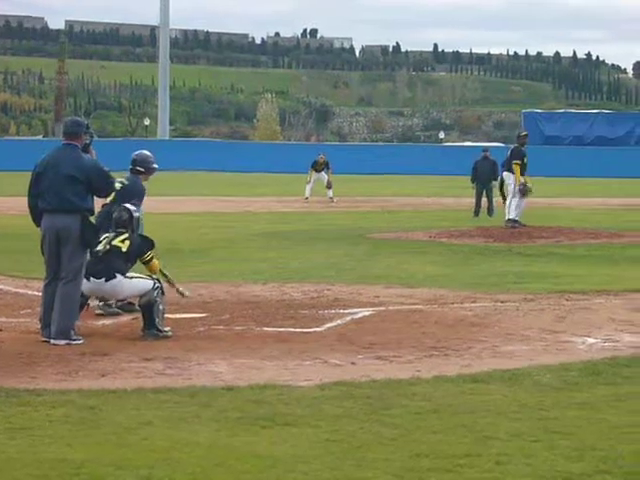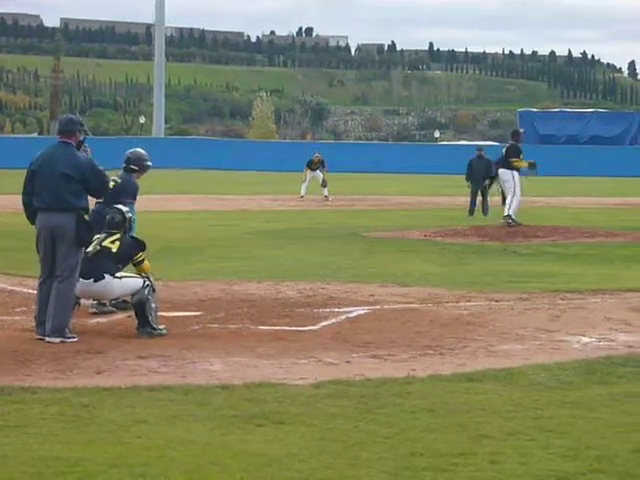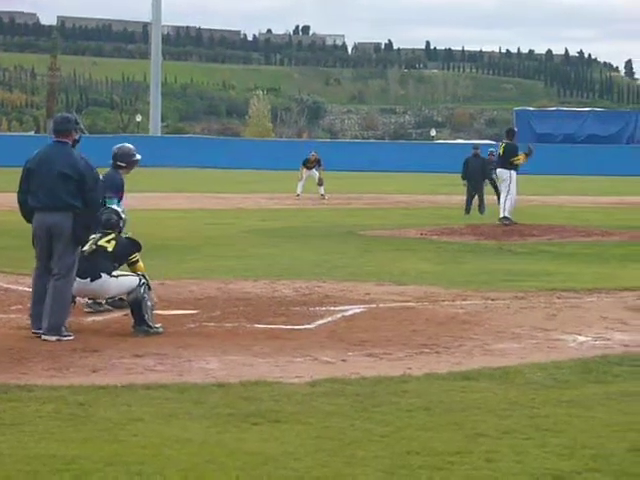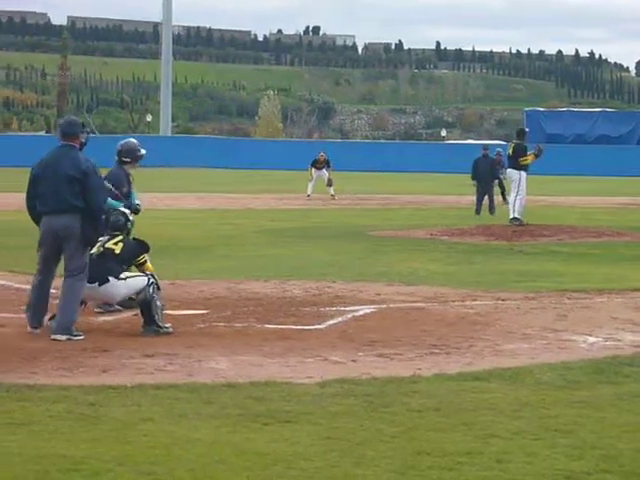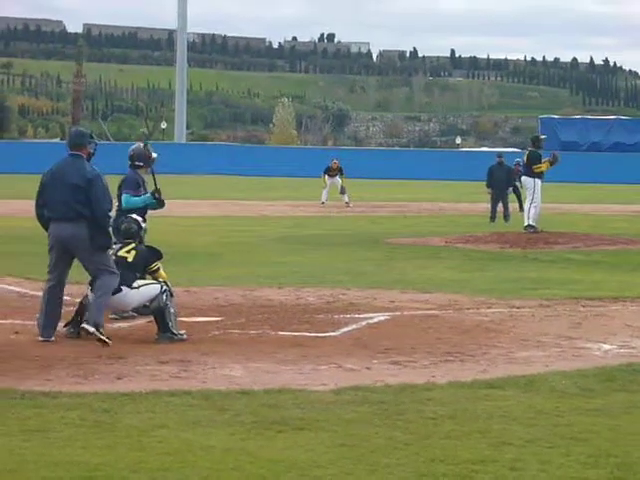
dt=0.3s
person 1, frame 1
left shoulder: (45, 161)
right shoulder: (86, 163)
left elbow: (33, 196)
right elbow: (107, 188)
left wrist: (40, 222)
left hip: (49, 221)
right hip: (74, 223)
left knee: (51, 276)
right knee: (70, 277)
left ankle: (47, 329)
right ankle: (62, 332)
person 1, frame 2
left shoulder: (40, 159)
right shoulder: (81, 161)
left elbow: (27, 195)
right elbow: (101, 189)
left wrist: (35, 219)
left hip: (43, 220)
right hip: (70, 221)
left knee: (46, 274)
right knee: (66, 275)
left ankle: (42, 327)
right ankle: (57, 330)
person 1, frame 3
left shoulder: (35, 158)
right shoulder: (79, 161)
left elbow: (23, 194)
right elbow: (94, 198)
left wrist: (31, 218)
right wrist: (88, 222)
left hip: (41, 219)
right hip: (67, 220)
left knee: (42, 270)
right knee: (63, 274)
left ankle: (37, 322)
right ankle: (53, 328)
person 1, frame 4
left shoulder: (42, 163)
right shoulder: (84, 164)
left elbow: (31, 199)
right elbow: (97, 201)
left wrist: (41, 221)
right wrist: (95, 226)
left hip: (48, 222)
right hip: (75, 223)
left knee: (44, 271)
right knee: (75, 274)
left ankle: (34, 321)
right ankle: (63, 327)
person 1, frame 5
left shoulder: (51, 172)
right shoulder: (90, 173)
left elbow: (40, 206)
right elbow: (102, 209)
right wrist: (103, 233)
left hip: (56, 230)
right hip: (82, 231)
left knee: (55, 280)
right knee: (107, 274)
left ankle: (45, 331)
right ankle: (94, 321)
person 2, frame 1
left shoulder: (123, 181)
right shoulder: (137, 186)
left hip: (104, 224)
right hip: (110, 226)
left ankle: (120, 301)
right ankle: (103, 303)
person 2, frame 2
left shoulder: (117, 179)
right shoulder: (131, 184)
right elbow: (130, 213)
right wrist: (131, 237)
left hip: (98, 222)
right hip: (103, 225)
left ankle: (115, 299)
right ankle: (97, 302)
person 2, frame 3
left shoulder: (117, 178)
right shoulder: (112, 179)
left elbow: (118, 203)
right elbow: (110, 207)
left ankle: (111, 297)
right ankle: (92, 301)
person 2, frame 4
left shoulder: (127, 174)
right shoulder: (116, 174)
left elbow: (131, 196)
left wrist: (135, 205)
right wrist: (123, 208)
right ankle: (104, 301)
person 2, frame 5
left shoulder: (139, 178)
right shoulder: (131, 178)
left elbow: (147, 204)
right elbow: (125, 203)
left wrist: (156, 200)
right wrist: (150, 196)
person 3, frame 1
left shoulder: (104, 237)
right shoulder: (138, 241)
right elbow: (155, 269)
right wrist: (146, 249)
left hip: (89, 284)
right hip: (114, 283)
left knee: (81, 286)
right knee: (154, 286)
right ankle: (153, 329)
person 3, frame 2
left shoulder: (97, 238)
right shoulder: (129, 242)
right elbow: (145, 270)
right wrist: (137, 250)
left hip: (80, 286)
right hip: (104, 284)
right knee: (145, 283)
right ankle: (147, 327)
person 3, frame 3
left shoulder: (92, 238)
right shoulder: (124, 242)
right elbow: (140, 270)
right wrist: (134, 254)
left hip: (77, 285)
right hip: (100, 283)
right knee: (140, 281)
right ankle: (143, 325)
person 3, frame 4
left shoulder: (100, 241)
right shoulder: (132, 244)
right elbow: (149, 271)
left hip: (86, 288)
right hip: (109, 287)
right knee: (149, 280)
right ankle: (154, 325)
person 3, frame 5
left shoulder: (112, 249)
right shoulder: (144, 252)
right elbow: (162, 279)
right hip: (123, 296)
right knee: (162, 288)
left ankle: (73, 327)
right ankle: (168, 332)
